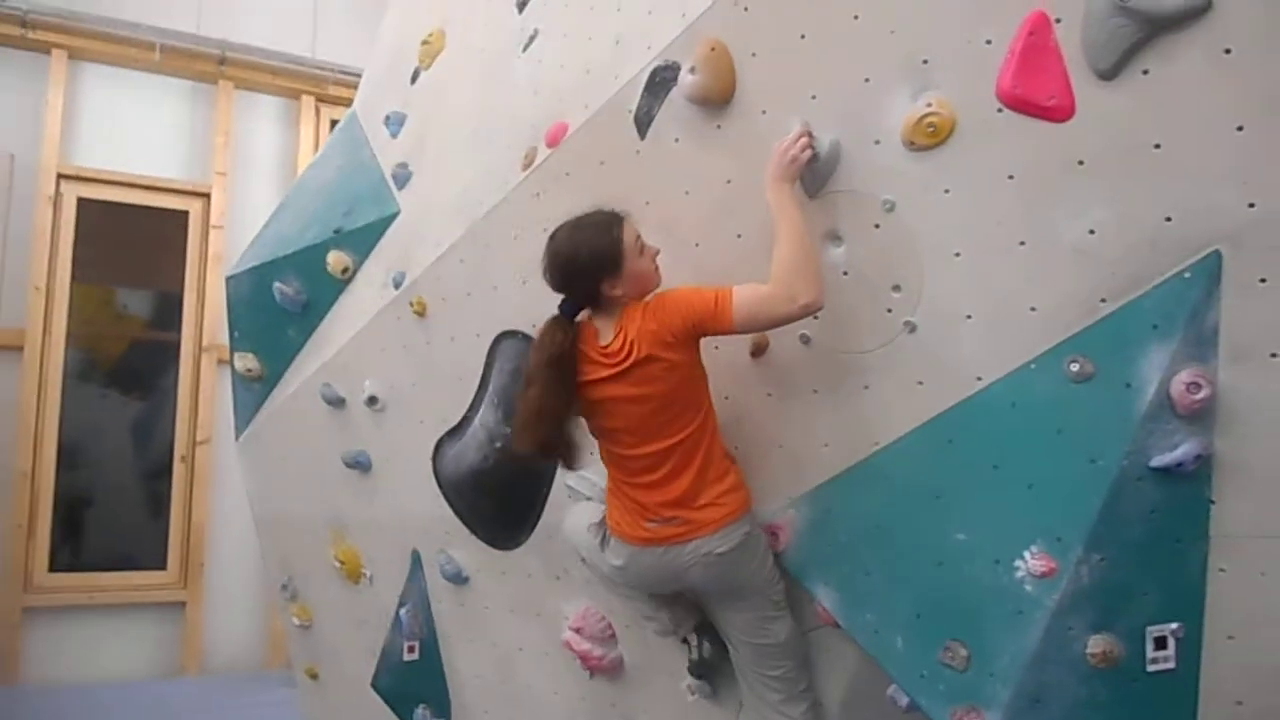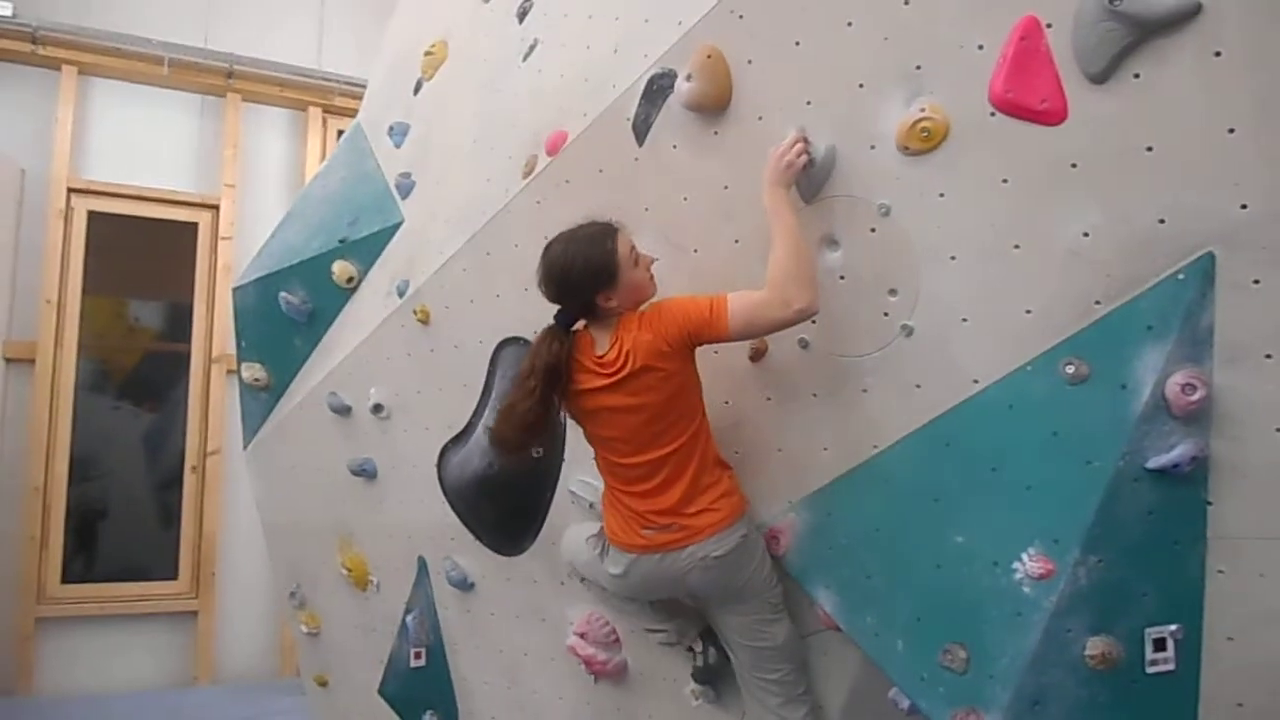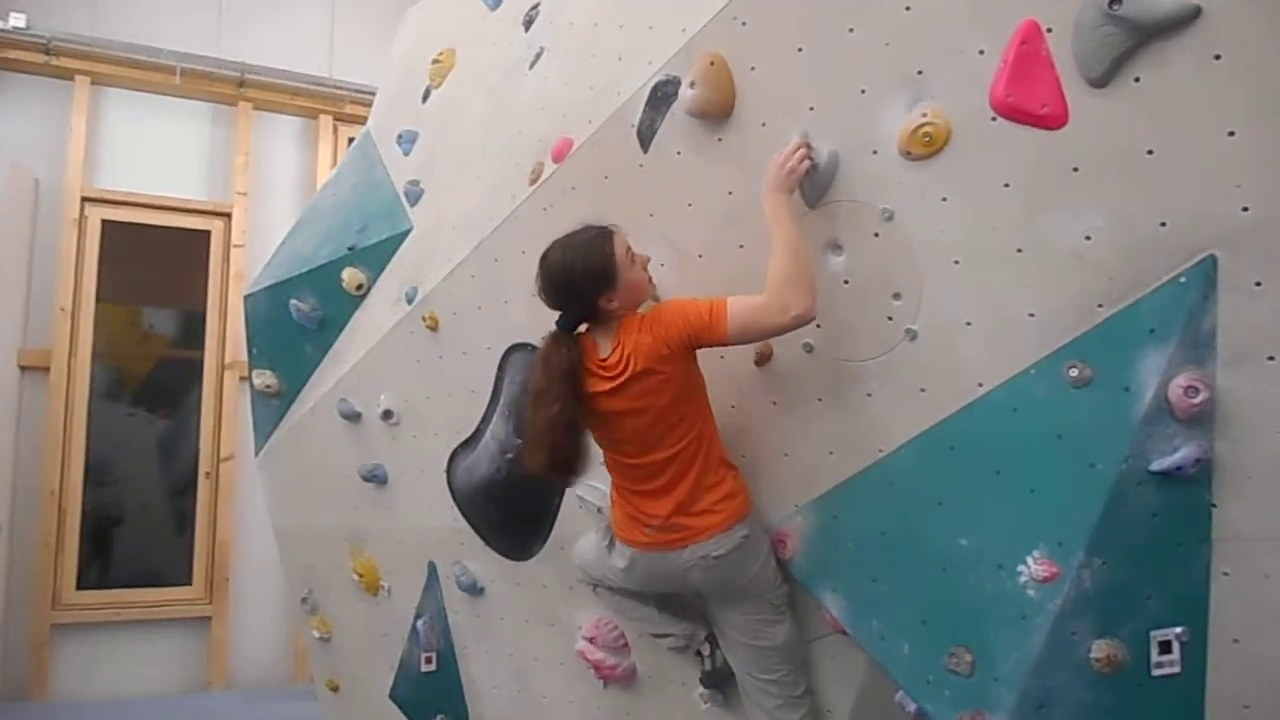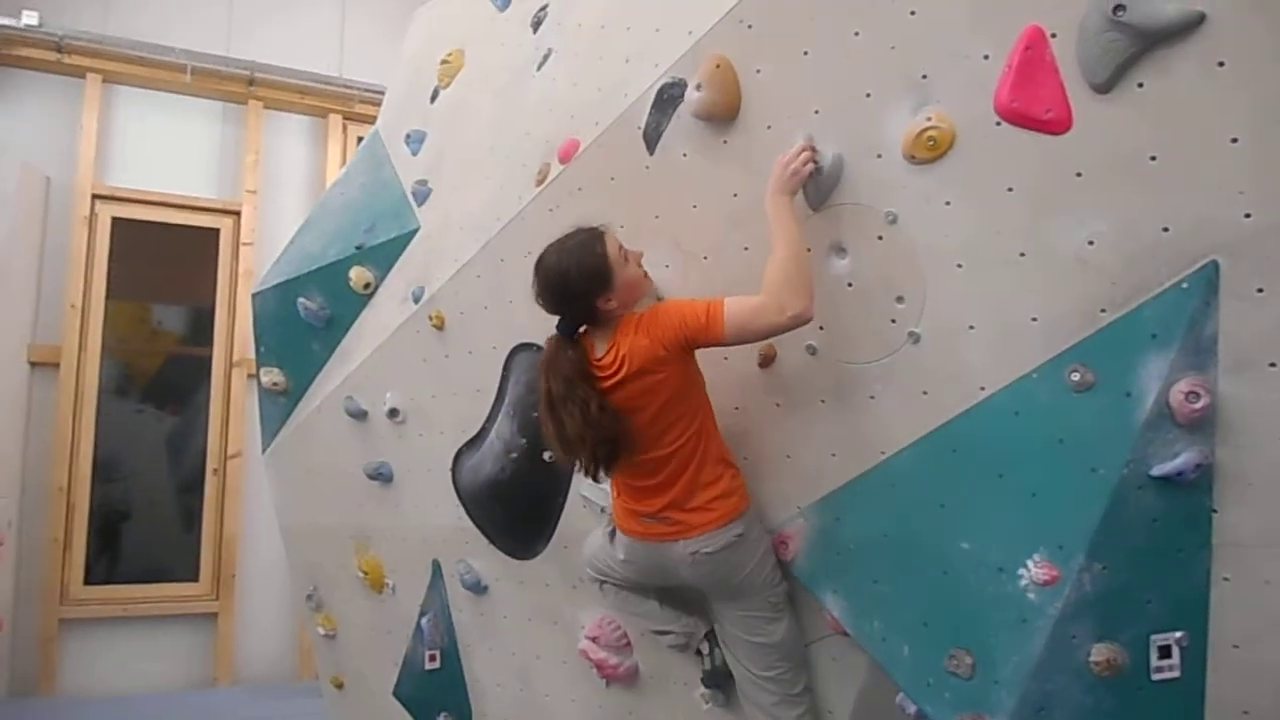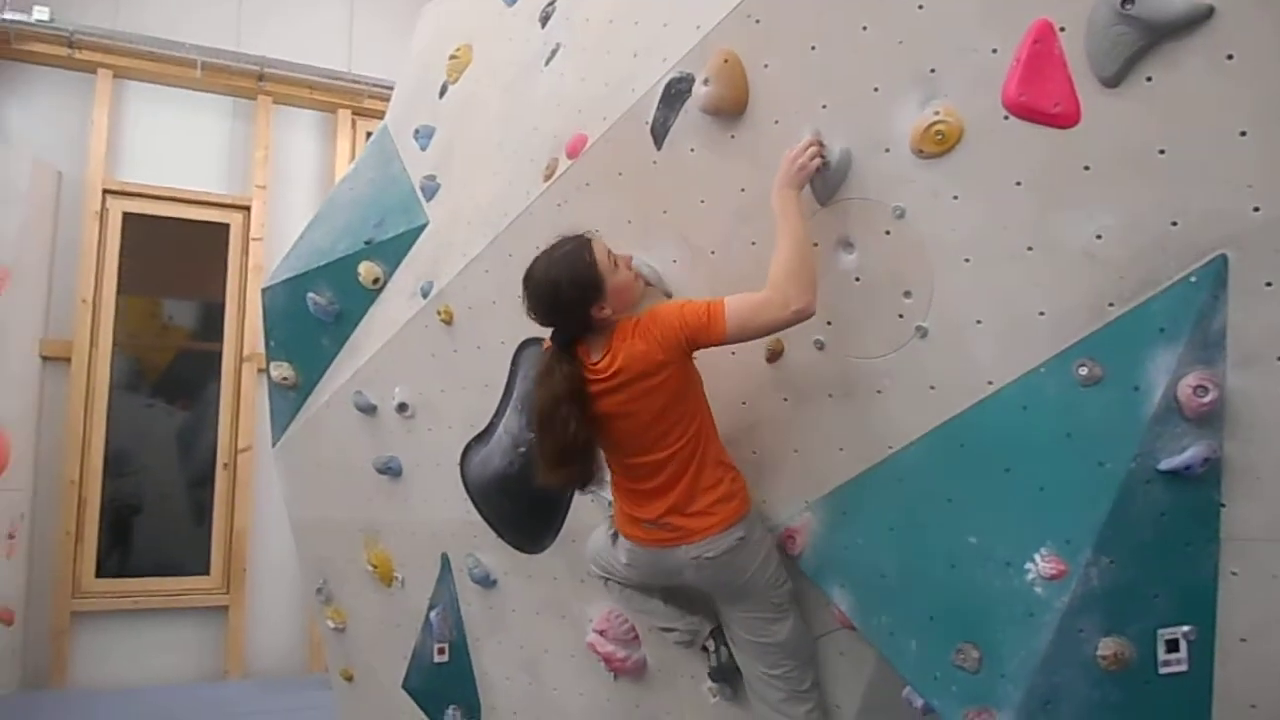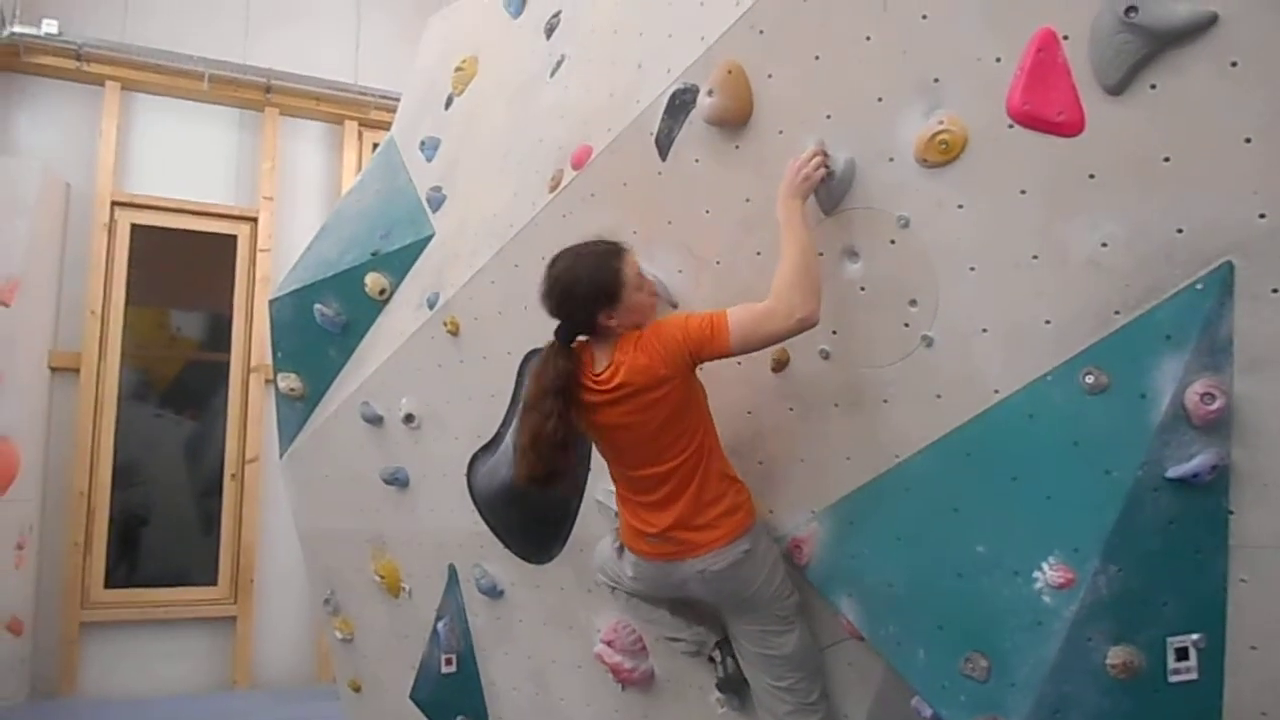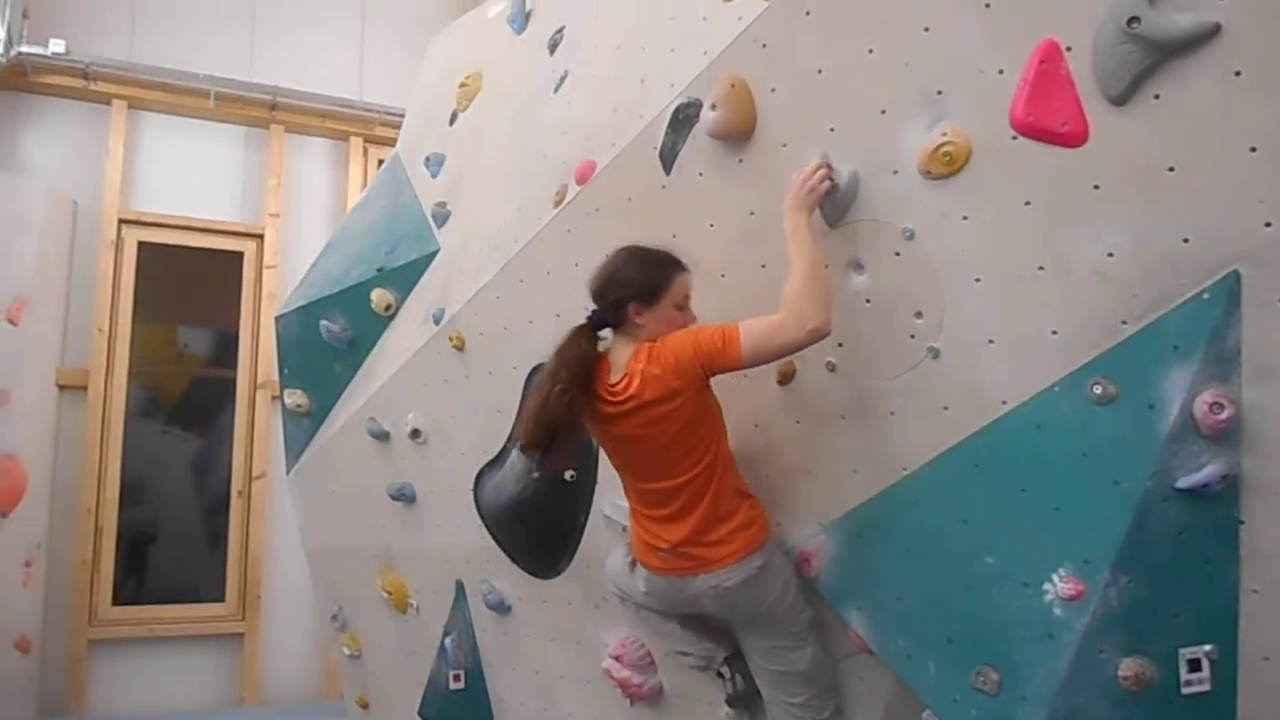
dt=0.2s
person 1, frame 1
left shoulder: (565, 351)
right shoulder: (669, 320)
right elbow: (801, 295)
right wrist: (780, 186)
left hip: (637, 555)
right hip: (723, 543)
left knee: (580, 524)
left ankle: (687, 625)
person 1, frame 2
left shoulder: (561, 360)
right shoulder: (664, 329)
right elbow: (795, 301)
right wrist: (776, 191)
left hip: (634, 561)
right hip: (719, 547)
left knee: (576, 546)
left ankle: (690, 635)
person 1, frame 3
left shoulder: (566, 360)
right shoulder: (664, 331)
right elbow: (793, 307)
right wrist: (777, 197)
left hip: (641, 556)
right hip: (724, 544)
left knee: (589, 558)
left ankle: (696, 639)
person 1, frame 4
left shoulder: (568, 359)
right shoulder: (661, 330)
right elbow: (790, 308)
right wrist: (780, 198)
left hip: (641, 549)
right hip: (723, 540)
left knee: (598, 556)
left ankle: (697, 638)
person 1, frame 5
left shoulder: (565, 366)
right shoulder: (658, 335)
right elbow: (792, 302)
right wrist: (786, 193)
left hip: (645, 552)
right hip: (725, 542)
left knee: (602, 553)
left ankle: (704, 636)
person 1, frame 6
left shoulder: (567, 376)
right shoulder: (663, 347)
right elbow: (796, 311)
right wrist: (790, 204)
left hip: (651, 565)
right hip: (730, 555)
left knee: (609, 559)
left ankle: (711, 645)
person 1, frame 7
left shoulder: (583, 382)
right shoulder: (678, 359)
right elbow: (808, 322)
right wrist: (797, 215)
left hip: (661, 580)
right hip: (740, 569)
left knee: (619, 569)
left ankle: (719, 658)
